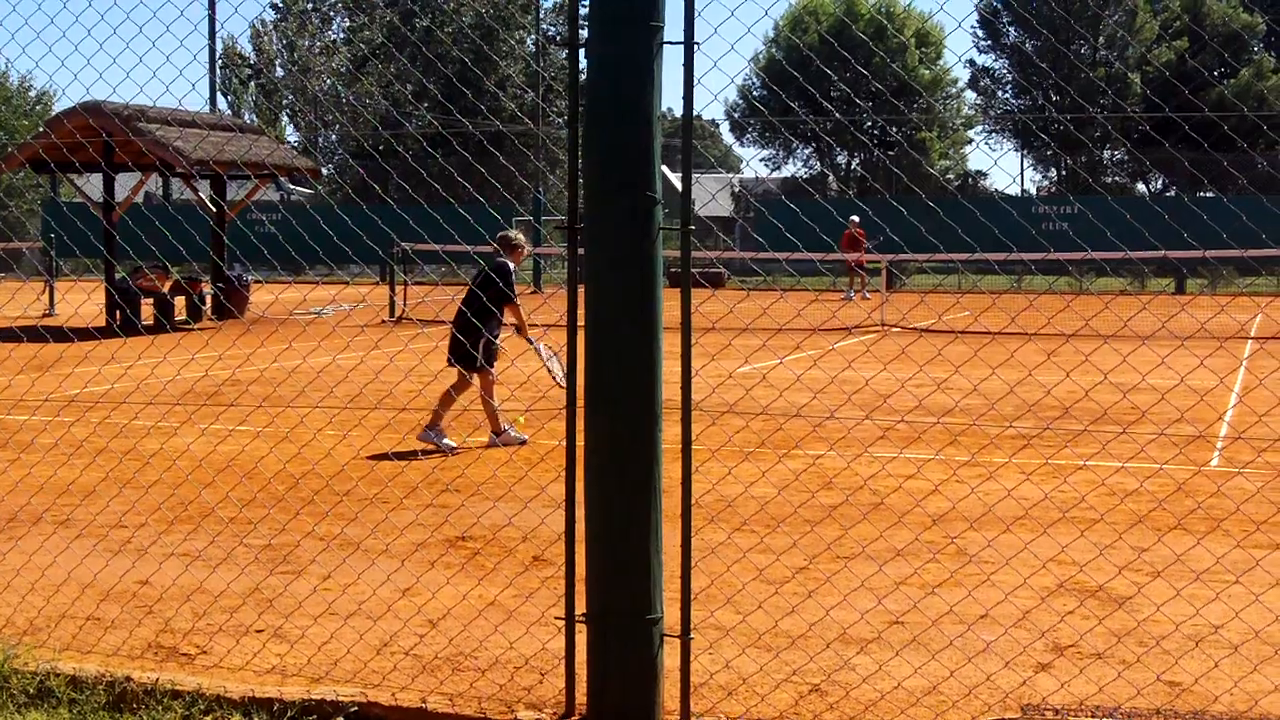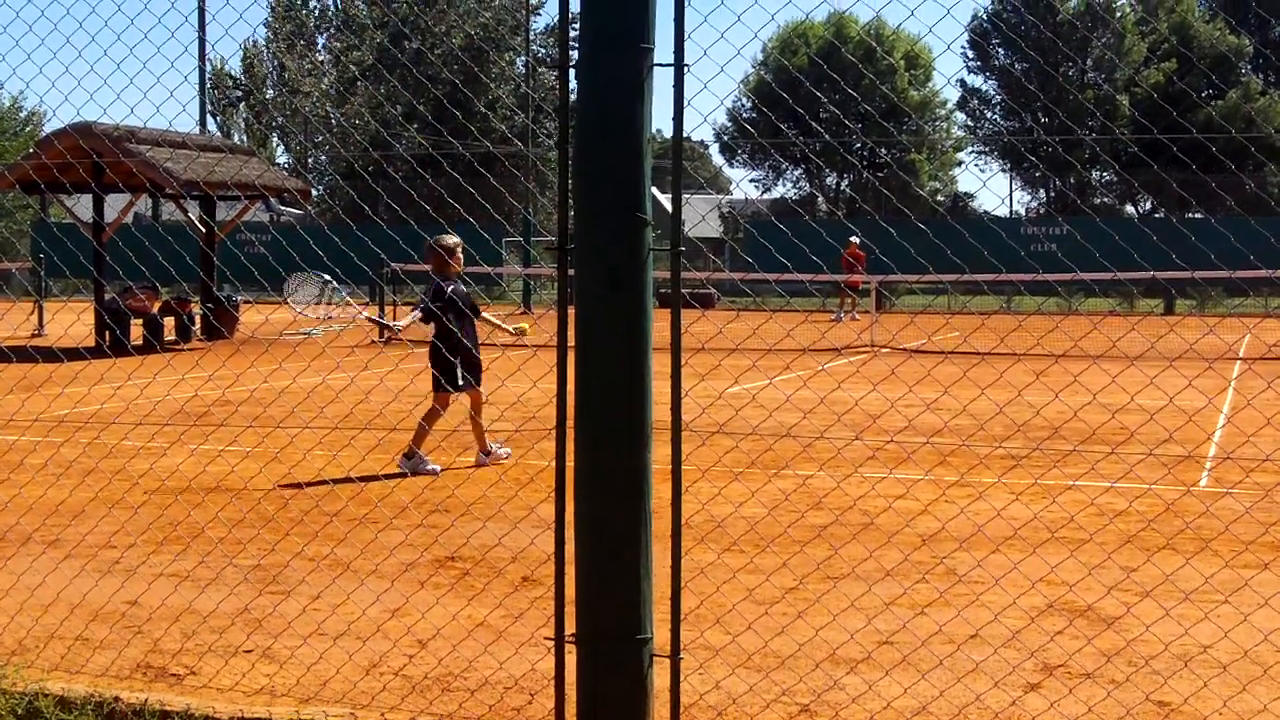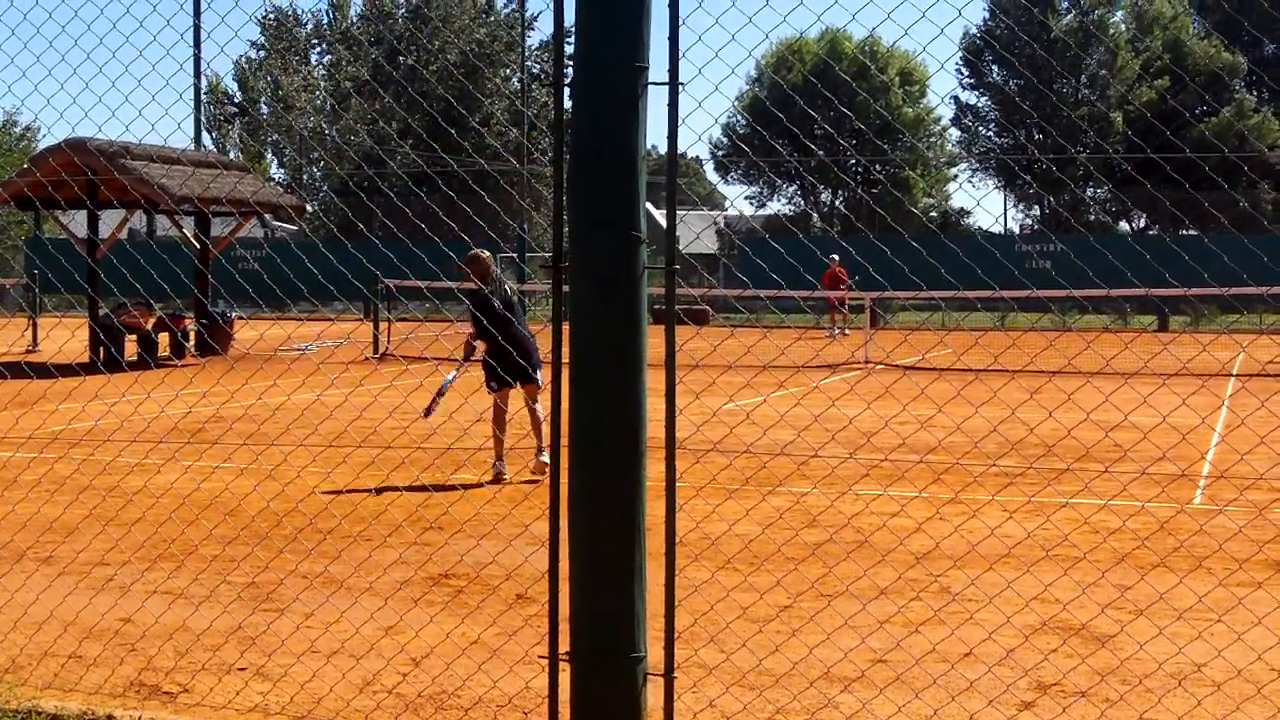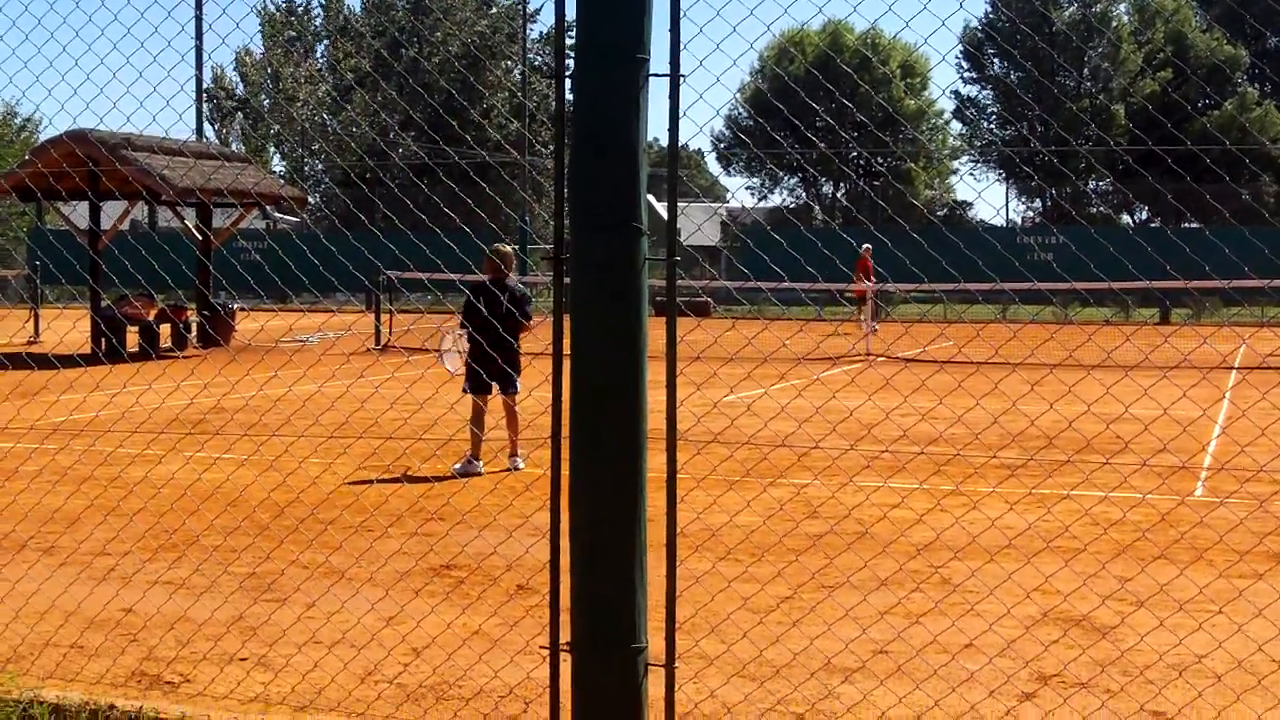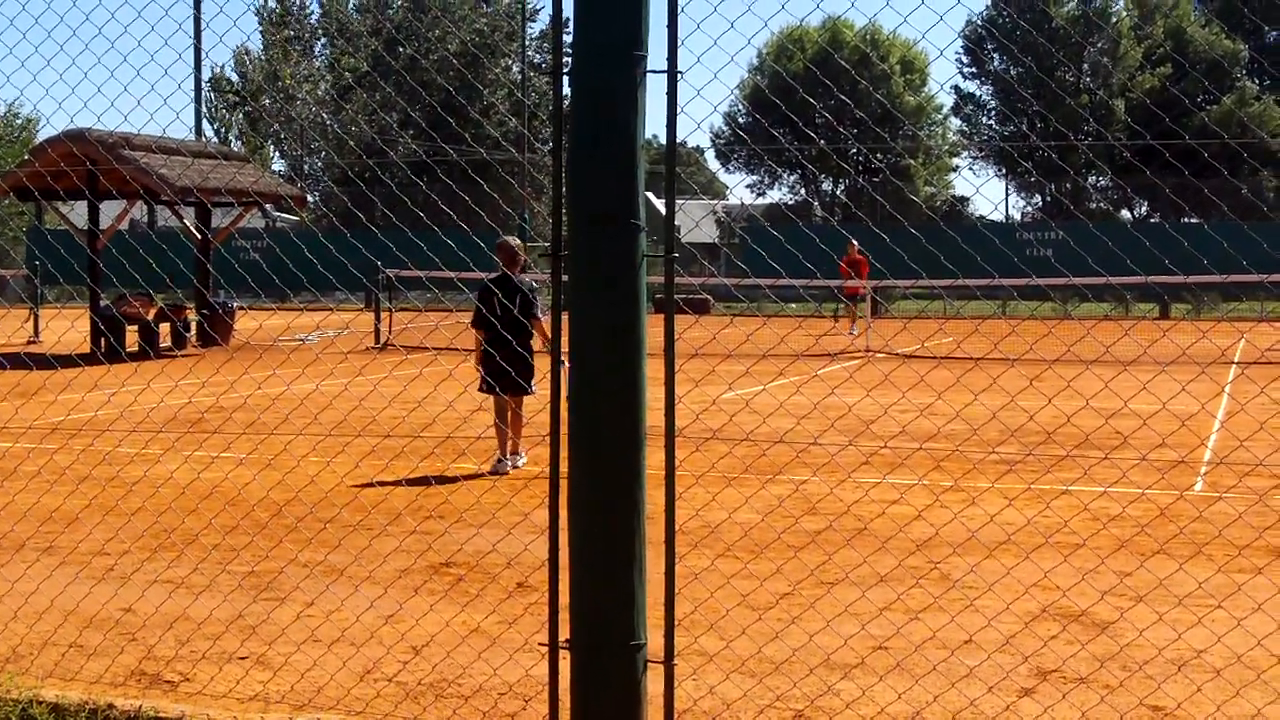
dt=1s
person 1, frame 1
left shoulder: (492, 266)
right shoulder: (505, 266)
right elbow: (511, 302)
left wrist: (493, 338)
right wrist: (523, 325)
left hip: (471, 330)
right hip: (474, 332)
left knee: (488, 379)
right knee: (464, 382)
left ankle: (499, 431)
right ankle: (432, 428)
person 1, frame 2
left shoulder: (458, 286)
right shoulder: (442, 286)
left elbow: (478, 314)
right elbow: (424, 310)
left wrist: (506, 328)
right wrist: (402, 323)
left hip: (467, 352)
right hip: (449, 353)
left knee: (477, 399)
right knee: (441, 403)
left ankle: (486, 451)
right ankle: (411, 456)
person 1, frame 3
left shoulder: (477, 297)
right shoulder: (504, 287)
left elbow: (483, 336)
right wrist: (472, 338)
left hip: (499, 356)
right hip: (525, 351)
left knee: (500, 408)
right knee: (533, 402)
left ankle: (500, 464)
right ankle: (541, 454)
person 1, frame 4
left shoulder: (477, 291)
right shoulder: (518, 291)
left elbow: (467, 325)
right elbow: (526, 324)
left hip: (480, 354)
right hip: (508, 355)
left knee: (478, 407)
right knee: (510, 405)
left ankle: (474, 459)
right ankle: (515, 456)
person 1, frame 5
left shoulder: (488, 287)
right shoulder: (527, 286)
left elbow: (479, 326)
right elbow: (535, 319)
left wrist: (478, 352)
right wrist: (546, 337)
left hip: (494, 353)
right hip: (520, 353)
left knee: (501, 406)
right knee: (517, 406)
left ankle: (503, 458)
right ankle: (515, 453)
